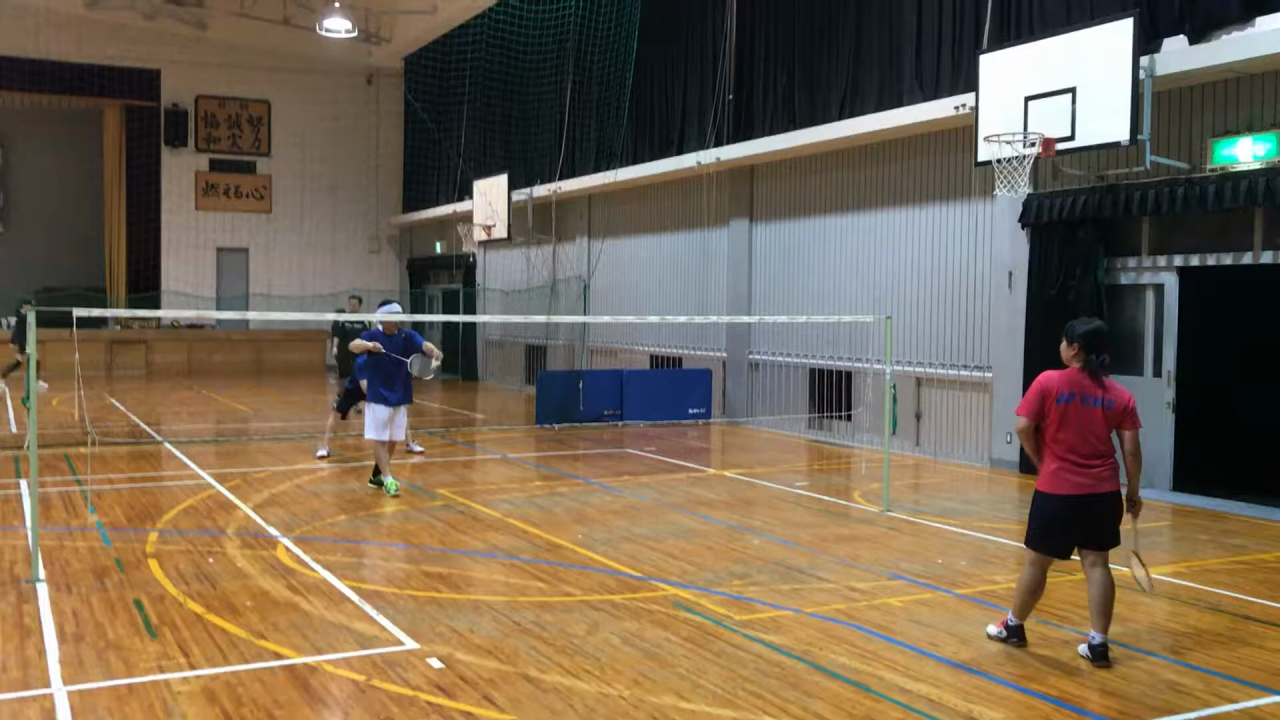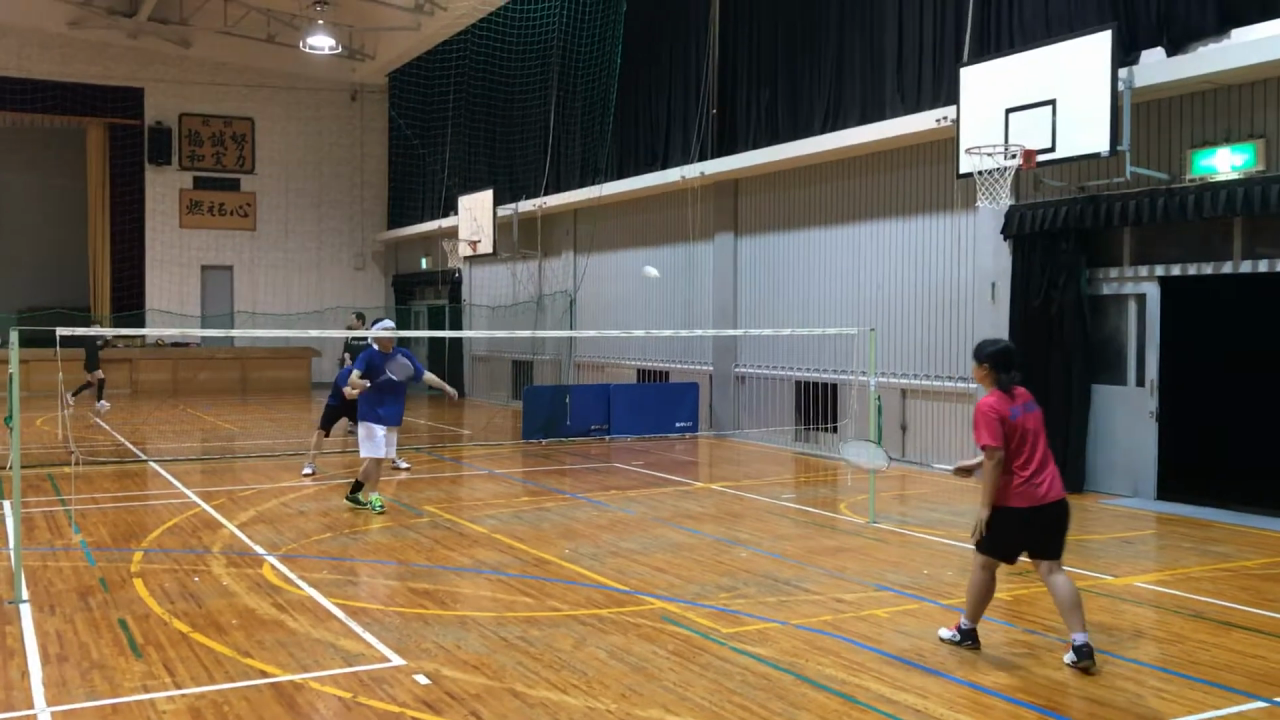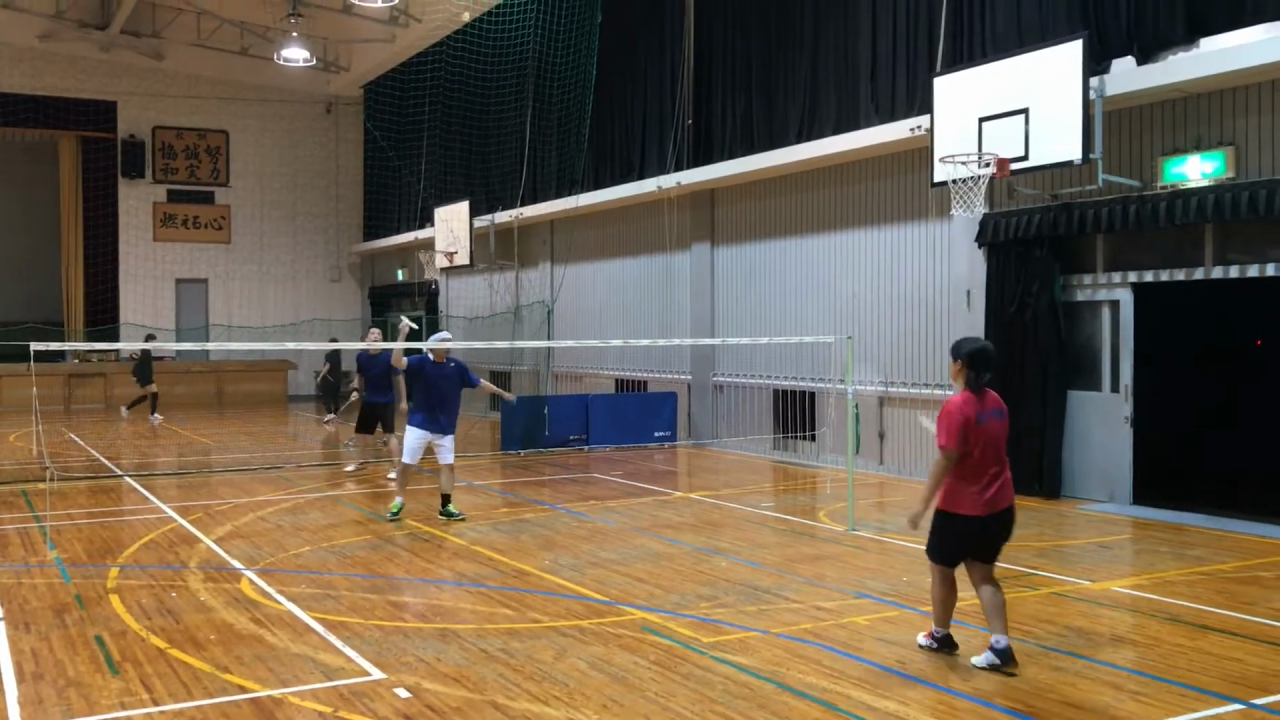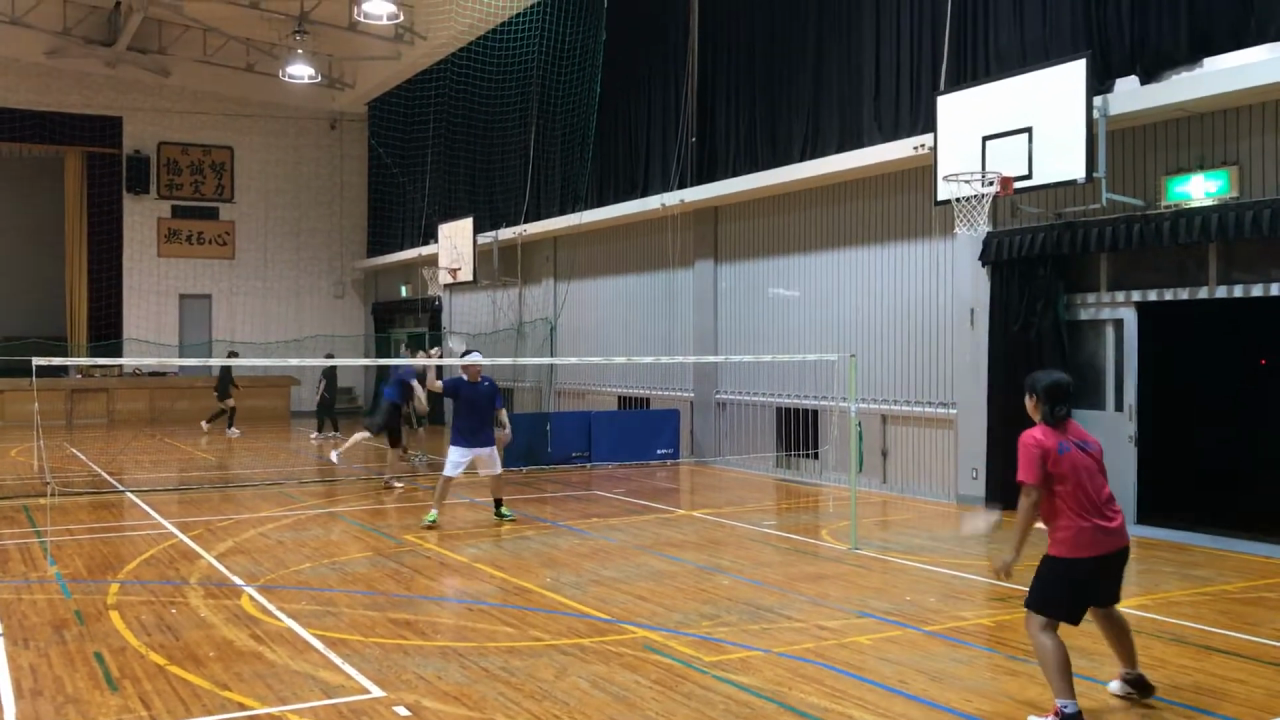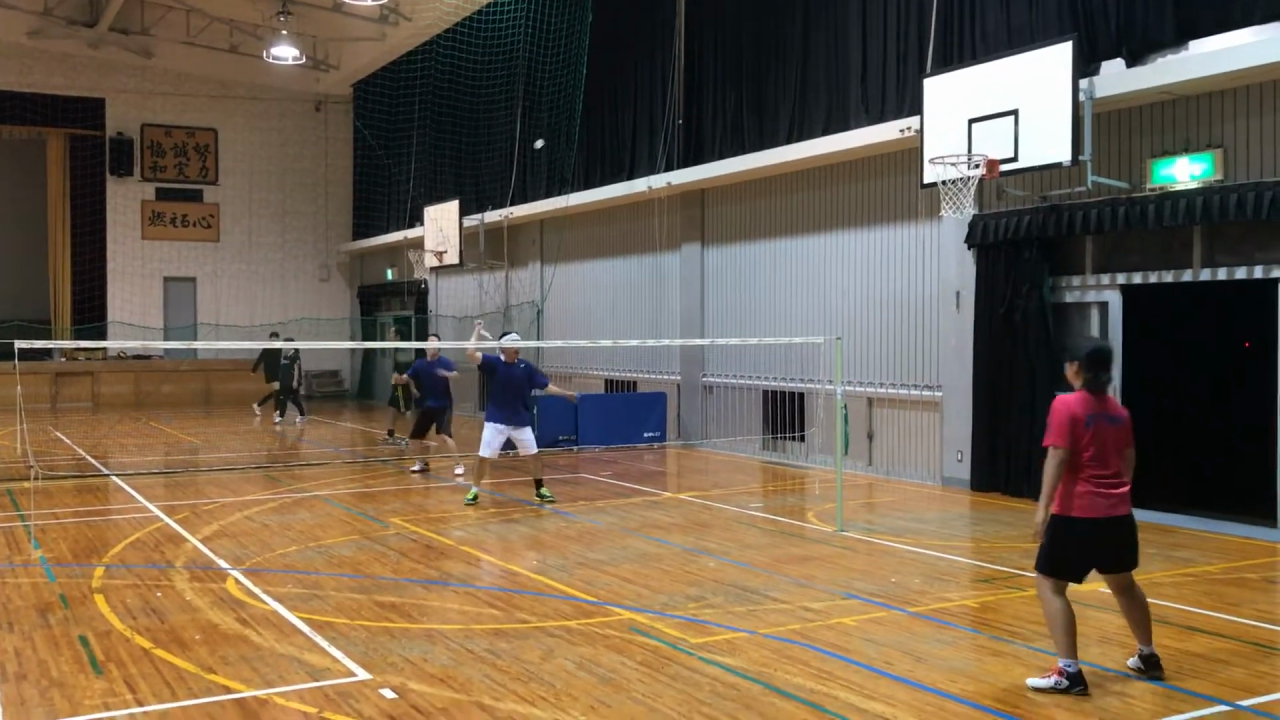
dt=1s
person 1, frame 1
left shoulder: (1049, 382)
right shoulder: (1120, 395)
left elbow: (1023, 428)
right elbow: (1131, 450)
left wrist: (1042, 460)
right wrist: (1134, 491)
left hip: (1056, 491)
right hip: (1102, 492)
left knee: (1036, 561)
right knee: (1096, 564)
left ankle: (1013, 626)
right ankle: (1098, 643)
person 1, frame 2
left shoulder: (988, 406)
right shoulder: (1026, 398)
left elbow: (996, 460)
left wrist: (985, 506)
right wrist: (974, 465)
left hip: (1014, 502)
right hip: (1051, 499)
left knee: (983, 564)
right knee: (1052, 571)
left ankle: (966, 630)
right ankle: (1081, 645)
person 1, frame 3
left shoulder: (955, 407)
right shoulder: (996, 402)
left elbow: (946, 460)
left wrist: (923, 504)
left hip: (962, 507)
right hip: (1000, 505)
left knee: (941, 569)
right knee: (983, 574)
left ankle: (940, 636)
right ankle: (1000, 648)
person 1, frame 4
left shoulder: (1033, 440)
right shoulder: (1086, 439)
left elbow: (1032, 498)
left wrist: (1014, 552)
left hip: (1073, 549)
right hip: (1114, 542)
left knee: (1039, 624)
right knee: (1103, 610)
right ankle: (1133, 678)
person 1, frame 5
left shoulder: (1066, 405)
right shoulder: (1118, 411)
left elbow: (1057, 458)
right elbow: (1127, 463)
left wrist: (1043, 507)
left hip: (1078, 512)
right hip: (1117, 511)
left knee: (1049, 585)
right knee: (1123, 583)
left ankle: (1069, 672)
right ankle: (1148, 656)
person 2, frame 1
left shoulder: (407, 335)
right shoulder: (373, 335)
left elbow: (424, 345)
right elbow: (353, 346)
left wrist: (434, 351)
right wrist: (368, 346)
left hip: (401, 399)
right hip: (378, 398)
left knee: (393, 441)
right knee: (380, 440)
left ankle: (376, 476)
right ankle: (388, 479)
person 2, frame 2
left shoulder: (403, 355)
right shoulder: (367, 356)
left elbow: (423, 375)
right elbow: (352, 379)
left wrist: (445, 387)
right wrist: (357, 383)
left hip: (392, 418)
right hip: (372, 417)
left knee: (376, 459)
right knee: (376, 457)
left ankle: (354, 493)
right ankle: (374, 496)
person 2, frame 3
left shoulder: (456, 366)
right shoulder: (420, 362)
left elbow: (478, 383)
right elbow: (397, 362)
left wrist: (502, 393)
right wrist: (402, 335)
left hip: (445, 428)
right hip: (419, 425)
left knee: (448, 465)
right knee: (406, 463)
left ankle: (446, 507)
right ankle: (398, 502)
person 2, frame 4
left shoulder: (490, 384)
right shoulder: (456, 383)
left elbow: (500, 409)
right elbow: (432, 386)
left wrist: (506, 428)
left hip: (486, 441)
right hip: (461, 443)
left knee: (496, 475)
right knee: (447, 477)
left ankle: (499, 509)
right ankle: (434, 513)
person 2, frame 5
left shoulder: (526, 367)
right shoulder: (493, 363)
left elbow: (545, 386)
right elbow: (471, 354)
left wrist: (566, 393)
right wrist: (477, 331)
left hip: (521, 422)
right hip: (496, 421)
left knee: (534, 455)
right knee: (484, 457)
left ankle: (540, 490)
right ankle: (474, 490)
